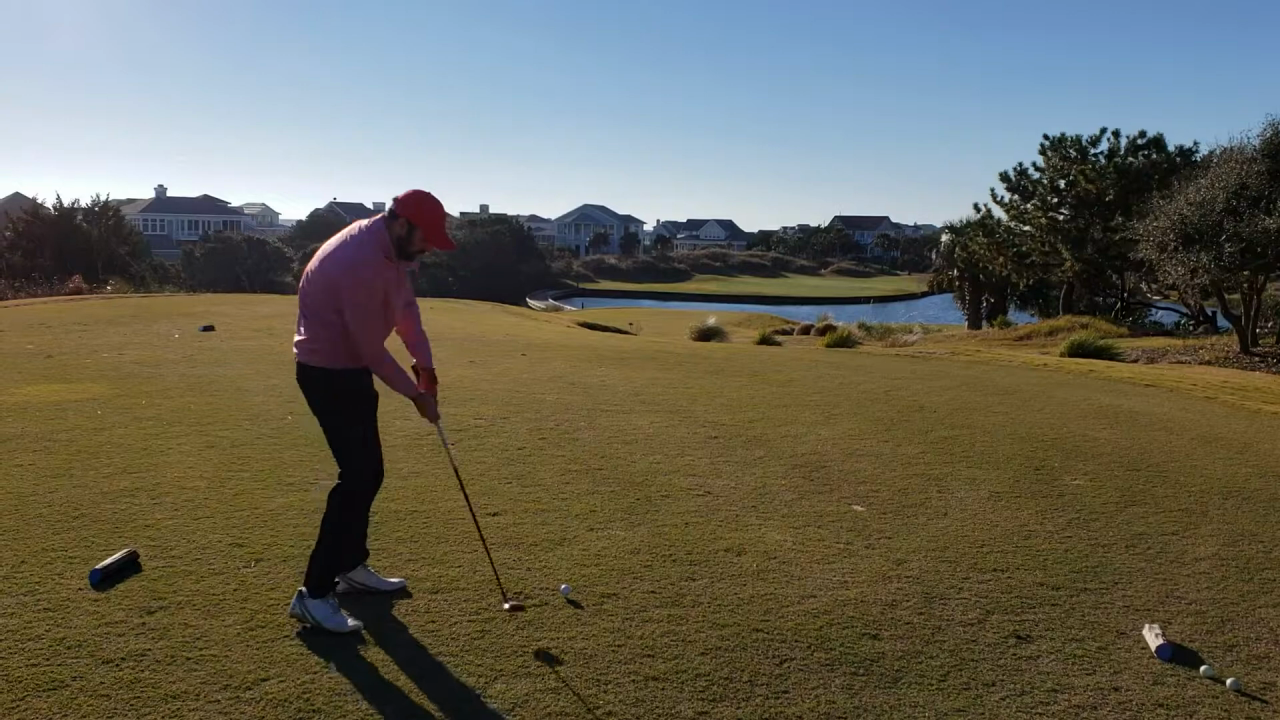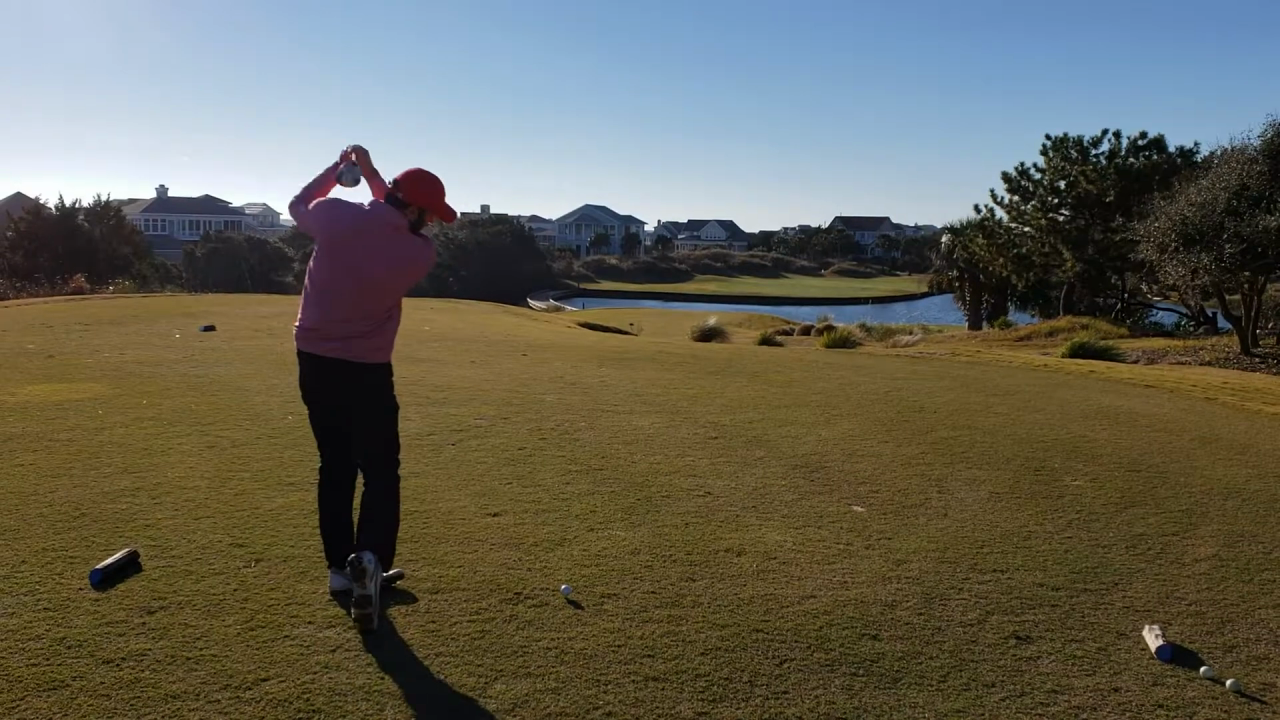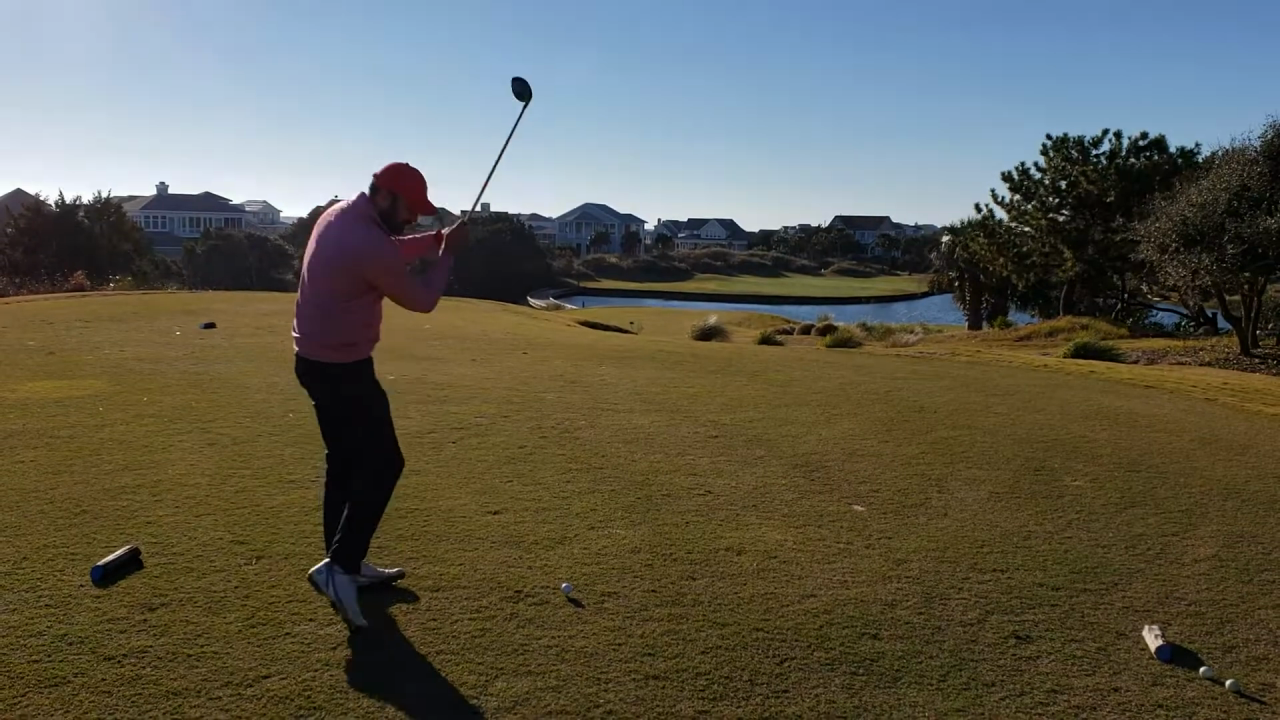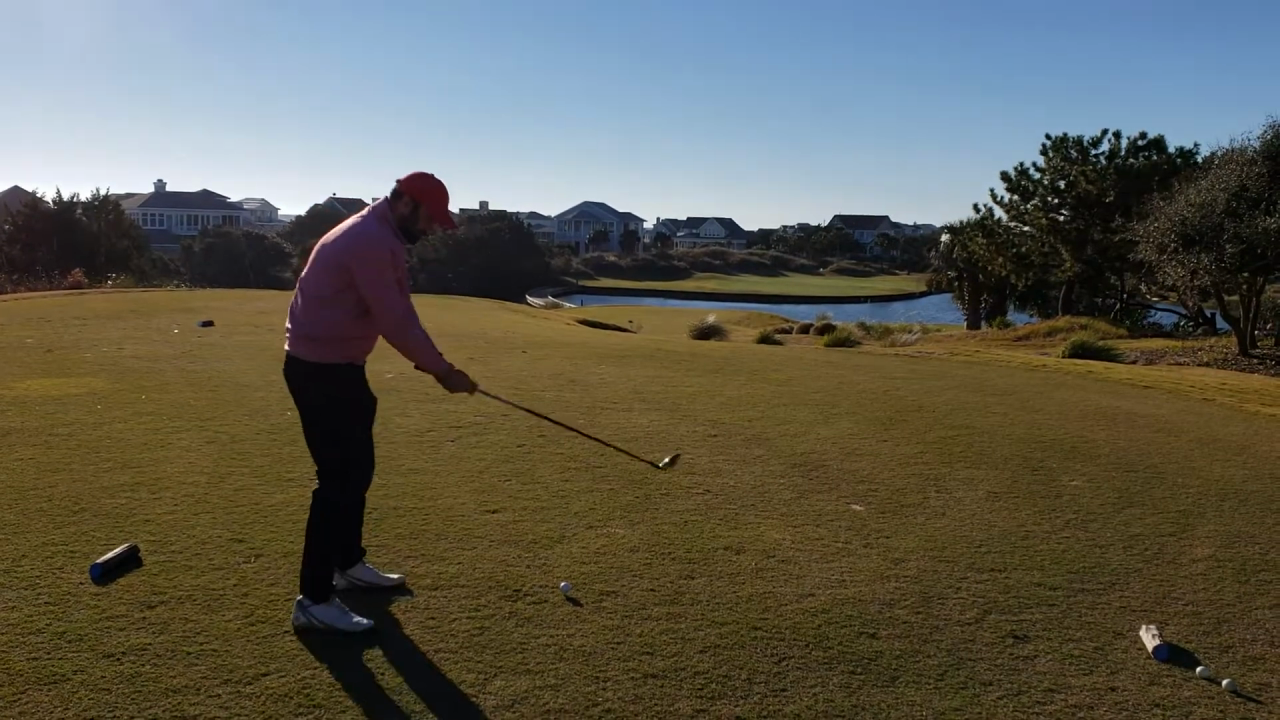
dt=0.5s
person 1, frame 1
left shoulder: (393, 247)
right shoulder: (358, 262)
left elbow: (404, 307)
right elbow: (369, 349)
left wrist: (425, 363)
right wrist: (416, 393)
left hip: (355, 369)
right hip: (328, 372)
left knee: (366, 469)
right knee: (360, 475)
left ankle: (349, 566)
right ankle: (314, 593)
person 1, frame 2
left shoulder: (334, 215)
right shoulder: (420, 252)
left elbow: (298, 206)
left wrist: (341, 165)
right wrist: (369, 172)
left hip: (314, 362)
right hip: (366, 371)
left knee: (335, 466)
right knee: (380, 471)
left ankle: (342, 567)
right ankle: (370, 557)
person 1, frame 3
left shoulder: (338, 215)
right shoulder: (370, 248)
right elbow: (422, 299)
left wrist: (435, 240)
right wrist: (448, 253)
left hip: (314, 359)
right hip: (343, 367)
left knee: (346, 461)
right knee: (383, 464)
left ankle: (345, 565)
right ankle: (339, 565)
person 1, frame 4
left shoulder: (380, 237)
right shoulder: (369, 241)
left elbow: (402, 314)
right elbow: (393, 323)
left wrist: (439, 364)
right wrist: (441, 369)
left hip: (337, 364)
right hip: (320, 368)
left knee: (356, 469)
right knee: (339, 477)
left ankle: (347, 563)
right ankle: (313, 599)
